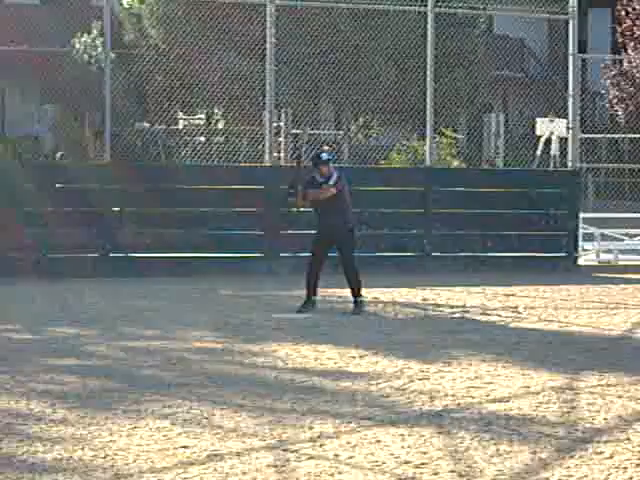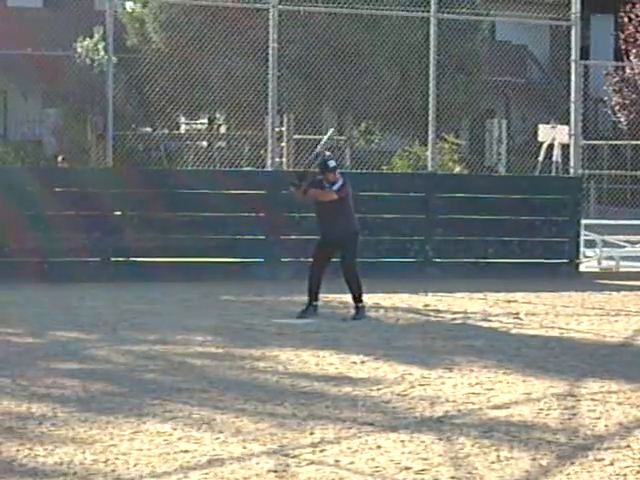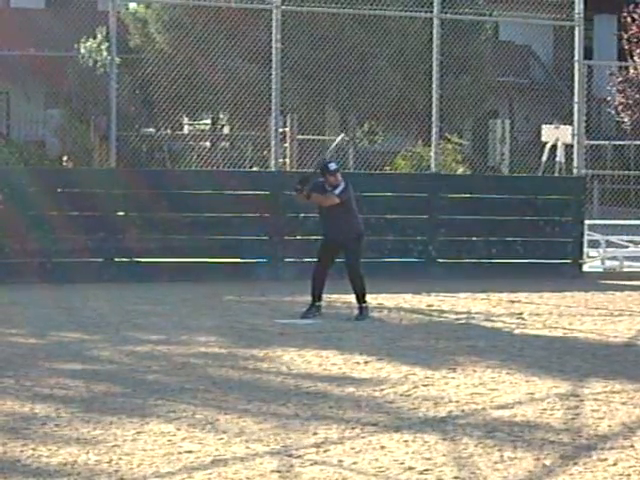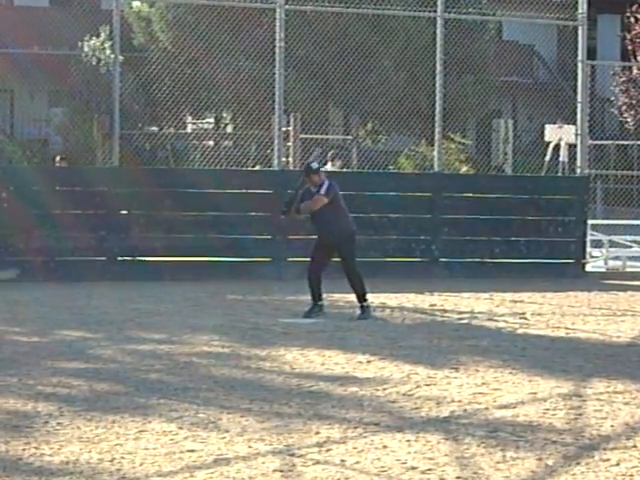
dt=1s
person 1, frame 1
left shoulder: (337, 177)
right shoulder: (311, 182)
left elbow: (324, 193)
right elbow: (302, 202)
left wrist: (306, 193)
right wrist: (298, 192)
left hip: (344, 228)
right hip: (324, 229)
left knee: (348, 263)
right knee: (314, 263)
left ankle: (358, 300)
right ankle: (310, 299)
person 1, frame 2
left shoulder: (342, 183)
right shoulder: (317, 183)
left elbow: (324, 196)
right elbow: (300, 193)
left wrist: (306, 190)
right wrist: (299, 186)
left hip: (347, 234)
right hip: (327, 235)
left knee: (349, 268)
right knee: (316, 268)
left ankle: (359, 306)
right ankle: (312, 304)
person 1, frame 3
left shoulder: (344, 186)
right shoulder: (318, 185)
left elbow: (325, 201)
right elbow: (303, 195)
left wrist: (307, 193)
right wrist: (302, 189)
left hip: (352, 235)
right hip: (331, 236)
left knee: (353, 269)
right knee: (319, 269)
left ankle: (363, 306)
right ankle: (315, 305)
person 1, frame 4
left shoulder: (329, 186)
right shoulder: (306, 193)
left elbow: (315, 205)
right elbow: (300, 212)
left wrist: (297, 208)
right wrist: (292, 210)
left hip: (345, 235)
right hip: (325, 238)
left knee: (350, 269)
right knee: (313, 270)
left ankle: (364, 305)
right ankle: (317, 304)
